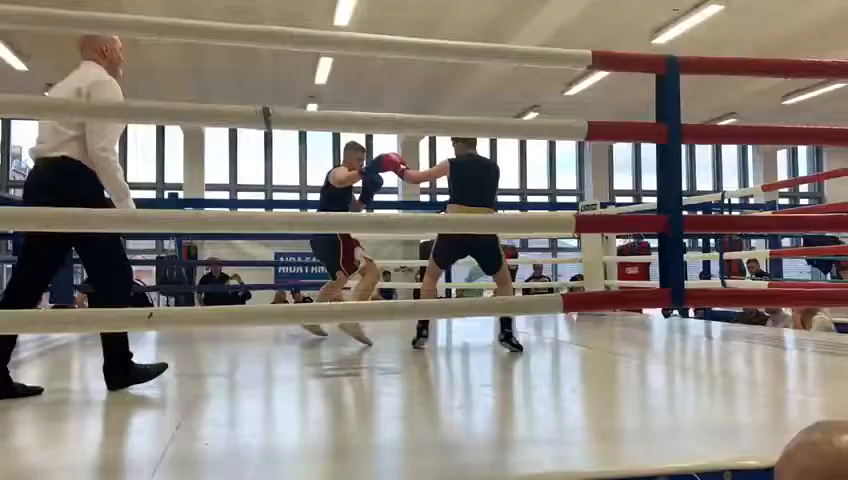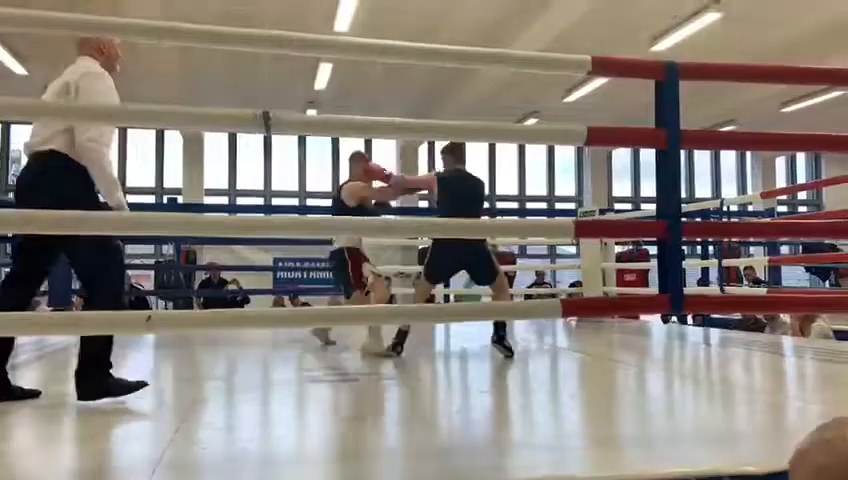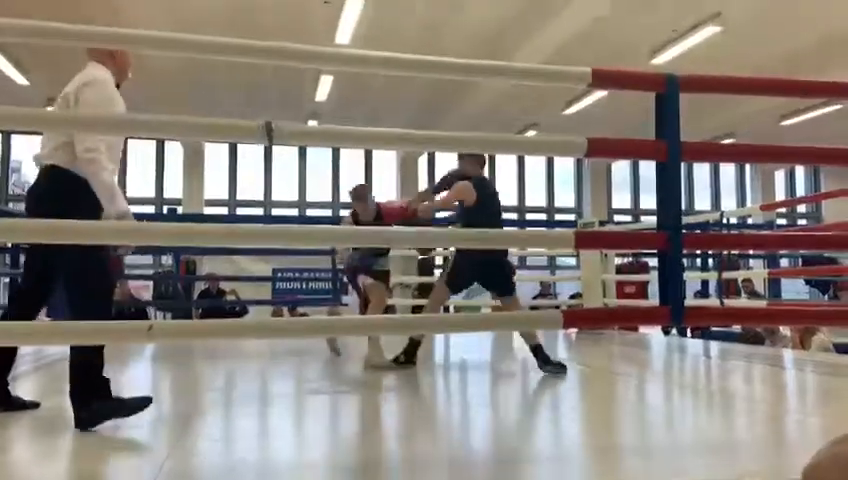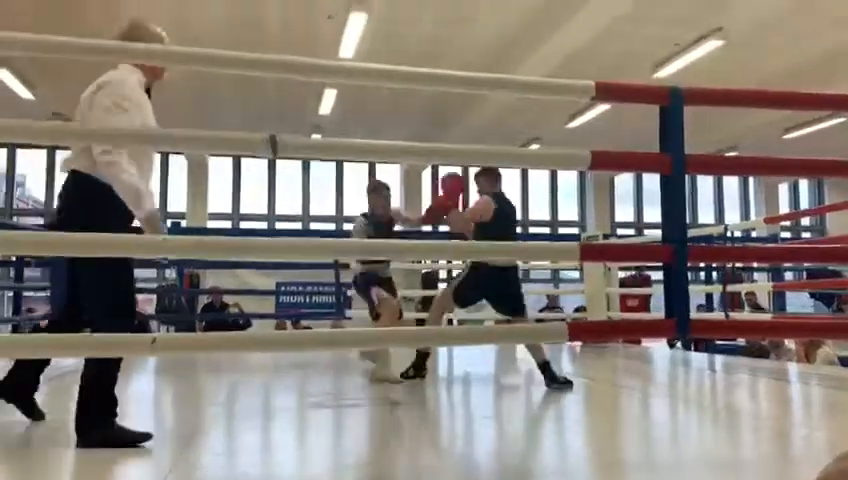
dt=0.2s
person 1, frame 1
left shoulder: (64, 87)
right shoulder: (102, 83)
right elbow: (101, 151)
right wrist: (125, 205)
left hip: (42, 182)
right hip: (74, 185)
right knee: (113, 276)
right ankle: (119, 367)
person 1, frame 2
left shoulder: (66, 80)
right shoulder: (94, 77)
right elbow: (91, 142)
right wrist: (116, 198)
left hip: (38, 178)
right hip: (65, 182)
right knee: (104, 276)
right ankle: (93, 374)
person 1, frame 3
left shoulder: (84, 87)
right shoulder: (99, 86)
right elbow: (90, 153)
right wrist: (118, 208)
left hip: (57, 194)
right hip: (69, 196)
left knee: (31, 295)
right knee: (93, 294)
right ankle: (90, 398)
person 1, frame 4
left shoulder: (129, 91)
right shoulder: (121, 85)
right elbow: (109, 155)
left wrist: (142, 209)
right wrist: (147, 209)
left hip: (102, 208)
right hip: (96, 205)
left knee: (81, 306)
right knee: (115, 310)
right ankle: (96, 419)
person 2, frame 1
left shoulder: (451, 165)
right shoulder: (493, 168)
left elbow: (415, 178)
left wrist: (400, 169)
left knee: (432, 274)
right knee: (504, 280)
left ankle: (423, 329)
right ankle: (506, 331)
person 2, frame 2
left shoulder: (438, 179)
right shoulder: (478, 185)
left elbow: (409, 182)
left hip: (445, 244)
right hip: (475, 245)
left knee: (421, 294)
right knee: (501, 287)
left ankle: (399, 341)
right ankle: (499, 334)
person 2, frame 3
left shoulder: (465, 186)
right shoulder: (490, 189)
left elbow: (434, 208)
left hip: (473, 254)
right hip: (497, 255)
left knee: (435, 301)
right knee: (513, 308)
left ankle: (410, 352)
right ankle: (542, 357)
person 2, frame 4
left shoulder: (486, 202)
right shoulder: (509, 207)
left elbow: (457, 224)
left hip: (483, 270)
right hip: (507, 272)
left knee: (437, 308)
right knee: (522, 323)
left ankle: (419, 366)
right ankle: (549, 374)
person 3, frame 1
left shoulder: (345, 182)
right shoulder: (337, 174)
left elbow: (351, 209)
right elbow: (345, 178)
left wrist: (365, 197)
right wrist: (371, 168)
left hip: (320, 237)
right hip: (332, 235)
left knee: (339, 279)
right knee: (371, 271)
left ankle: (311, 321)
right ankle: (350, 319)
person 3, frame 2
left shoulder: (350, 189)
right shoulder: (353, 188)
right elbow: (388, 193)
left hip: (345, 251)
right hip: (345, 252)
left knee: (356, 298)
right knee: (381, 288)
left ankle: (323, 327)
right ankle: (373, 342)
person 3, frame 3
left shoulder: (385, 210)
right shoulder: (349, 222)
right elbow: (347, 256)
left hip: (382, 268)
right hip: (360, 268)
left knee: (371, 313)
right knee: (379, 296)
right ankle: (374, 354)
person 3, frame 4
left shoulder: (392, 214)
right shoulder: (362, 223)
left elbow: (415, 222)
left hip: (383, 274)
right hip: (365, 276)
left knee: (393, 315)
right knee: (390, 310)
left ankle: (371, 349)
right ankle: (382, 368)
